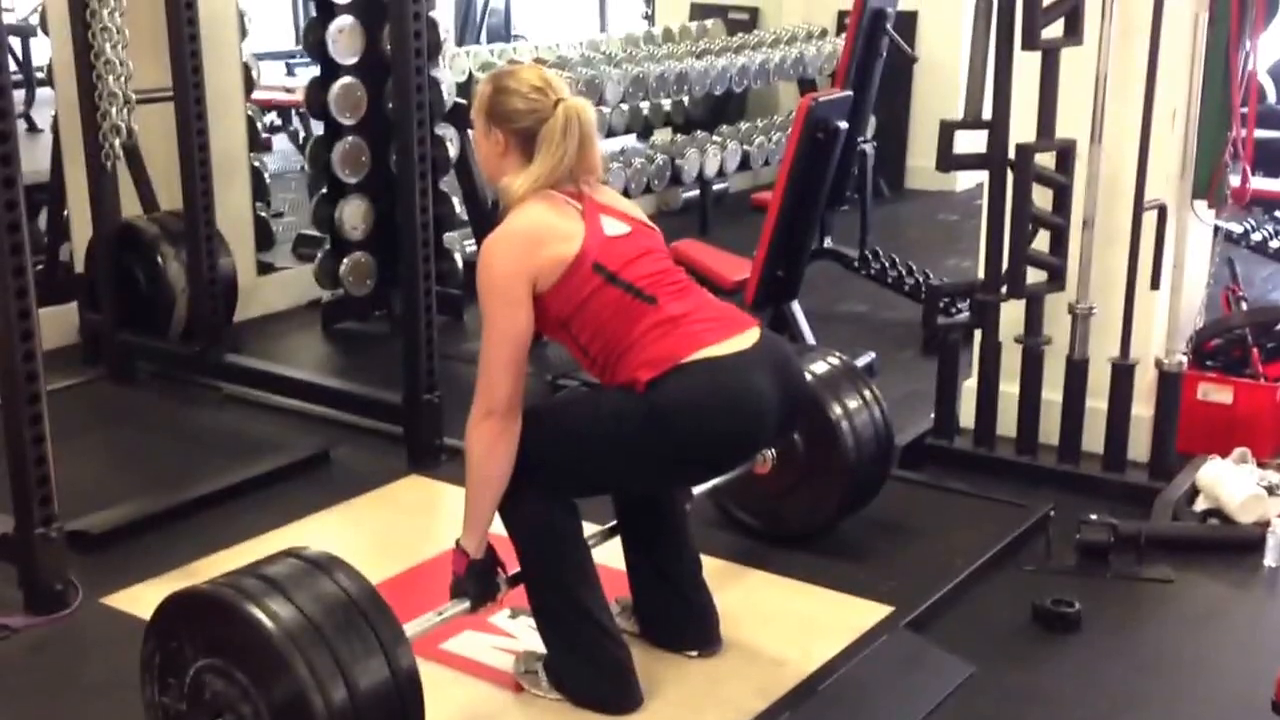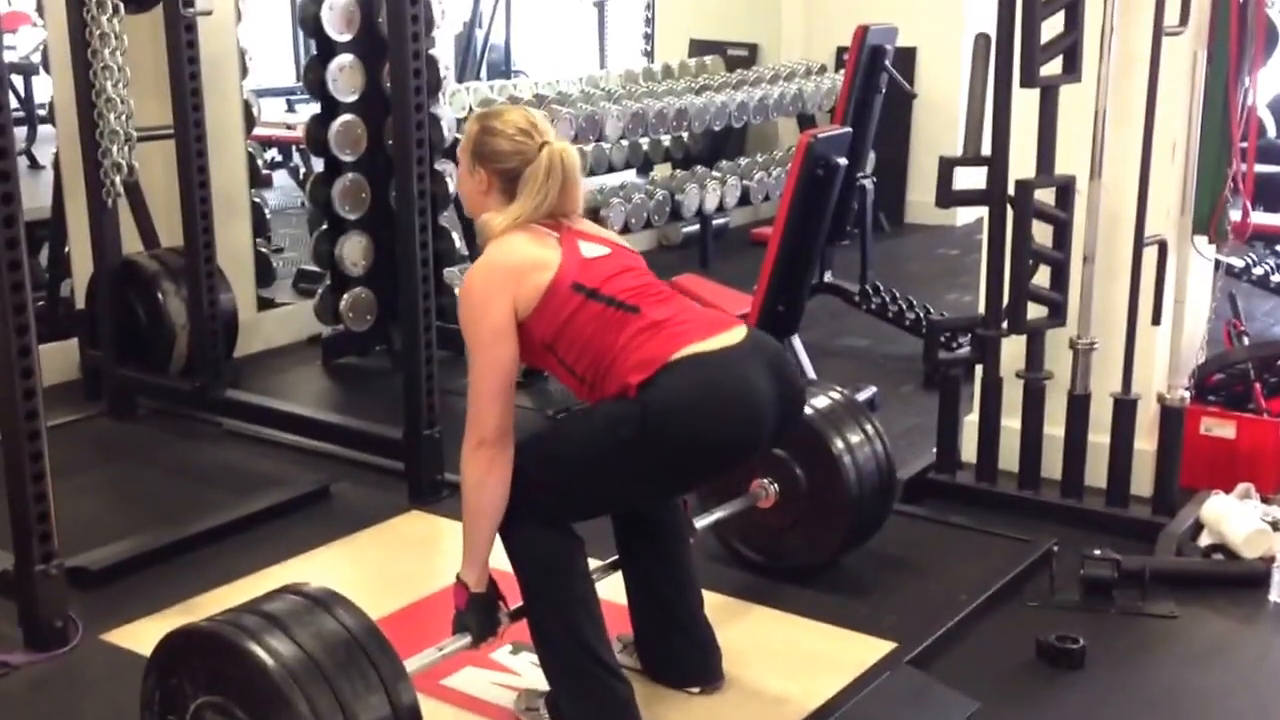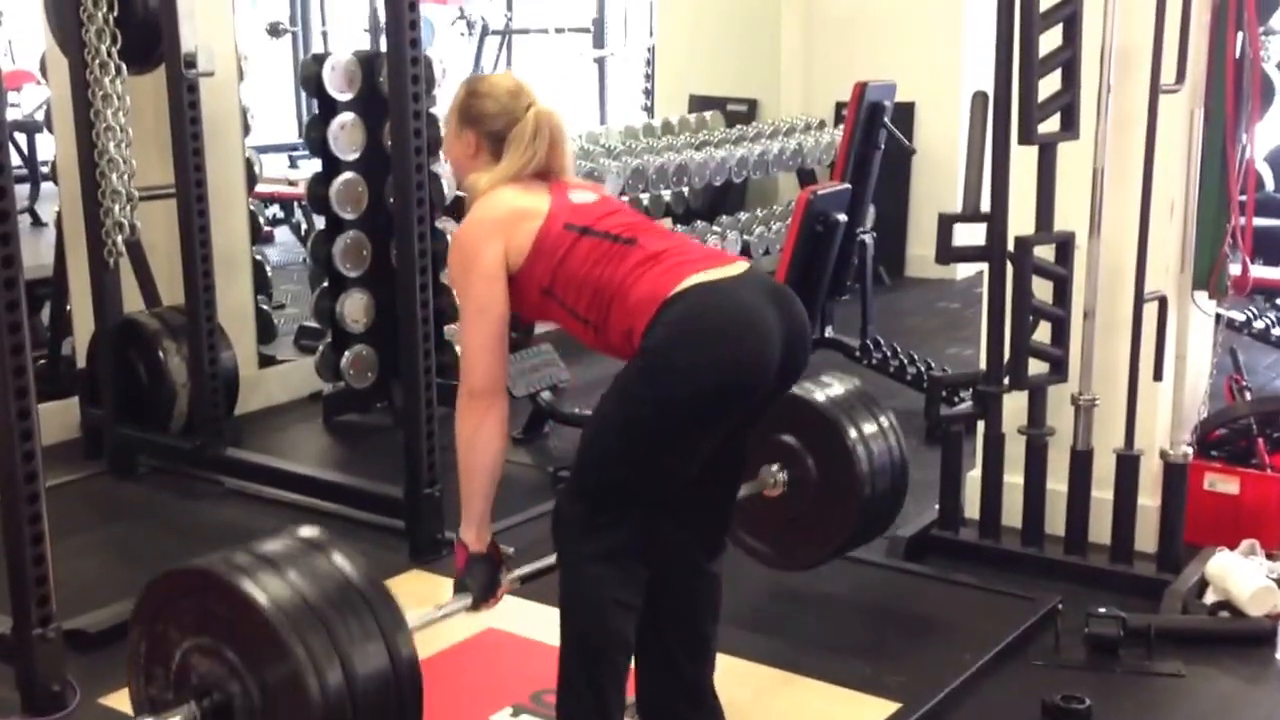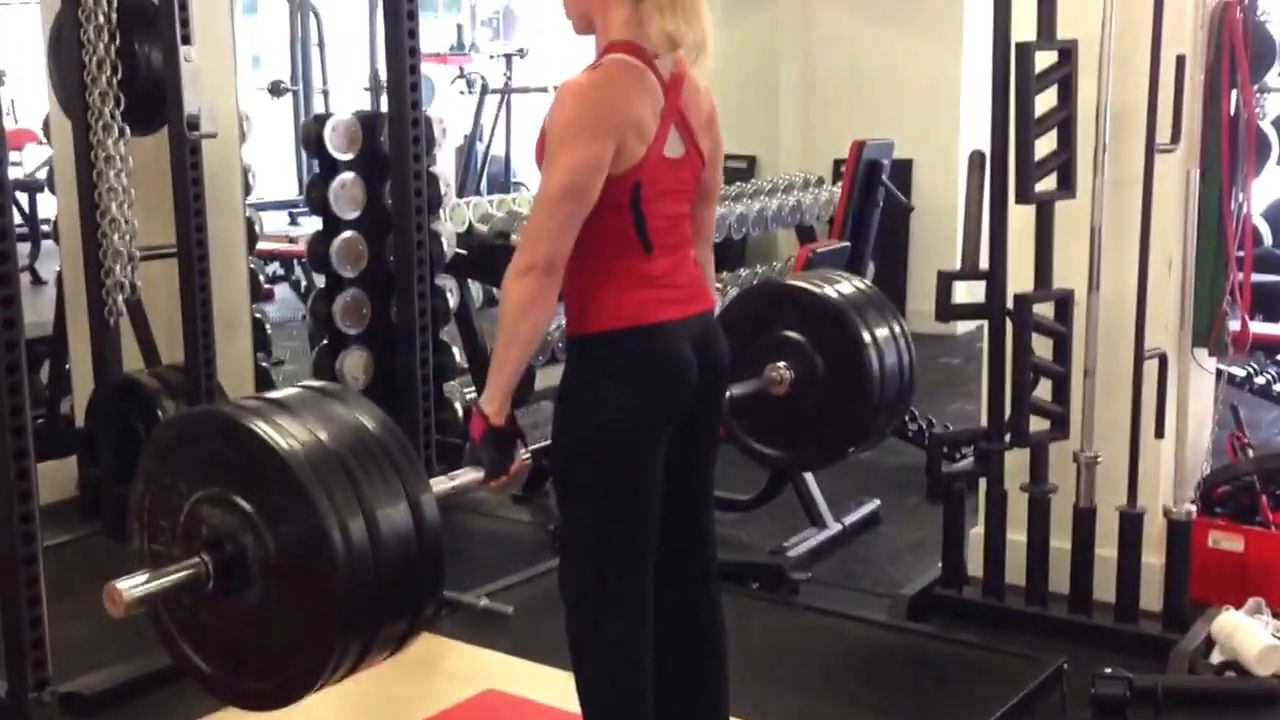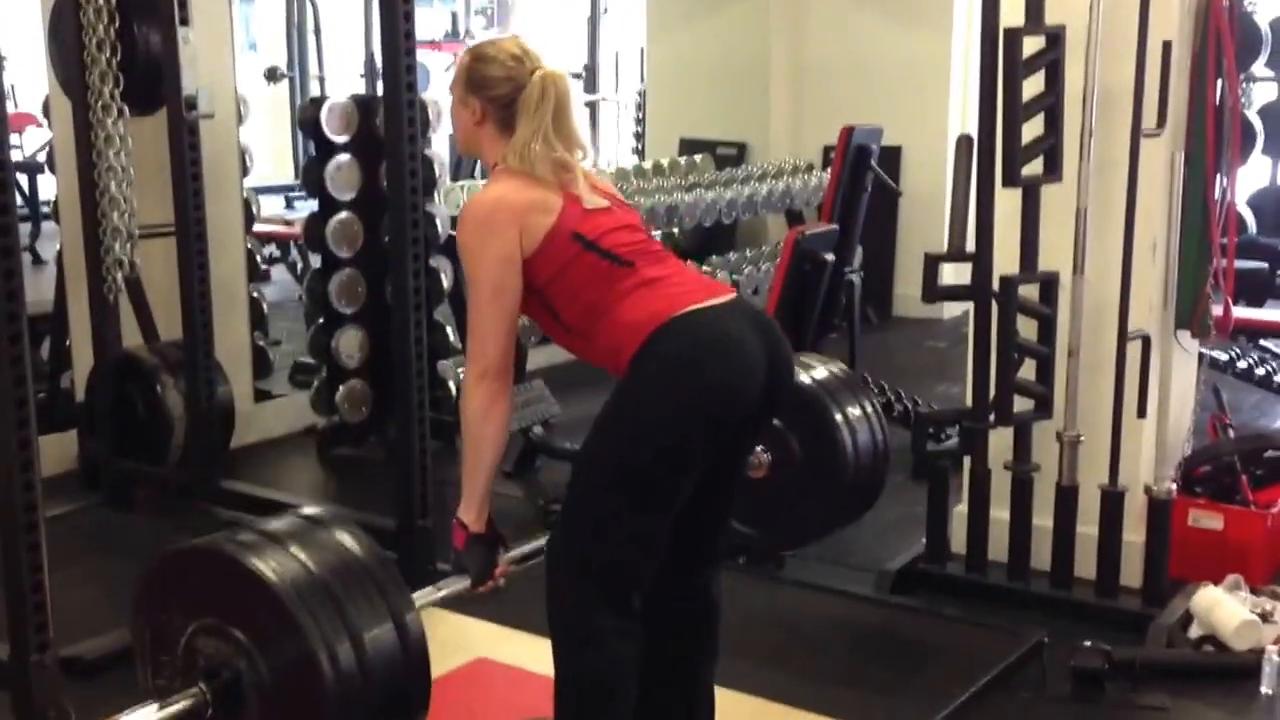
dt=1s
person 1, frame 1
left shoulder: (512, 242)
right shoulder: (607, 200)
left elbow: (497, 411)
left wrist: (473, 546)
left hip: (709, 402)
right hip: (773, 372)
left knee: (523, 462)
right knee: (630, 428)
right ankle: (678, 618)
person 1, frame 2
left shoulder: (493, 274)
right shoulder: (587, 234)
left elbow: (489, 441)
left wrist: (473, 581)
left hip: (703, 401)
right hip: (770, 375)
left knee: (523, 497)
right knee: (629, 459)
right ankle: (683, 655)
person 1, frame 3
left shoulder: (482, 228)
right shoulder: (575, 195)
left elbow: (483, 396)
left wrist: (475, 538)
left hip: (704, 338)
right hip: (775, 314)
left knee: (595, 534)
right knee: (684, 527)
person 1, frame 4
left shoulder: (595, 93)
right shoulder: (693, 91)
left elbow: (540, 264)
left wrist: (494, 408)
left hip: (622, 362)
right hip: (695, 346)
left knee: (607, 589)
right knee: (685, 569)
person 1, frame 5
left shoulder: (491, 209)
right shoulder: (582, 180)
left elbow: (490, 377)
left wrist: (473, 519)
left hip: (689, 363)
right hip: (753, 342)
left knee: (589, 580)
right knee: (681, 562)
